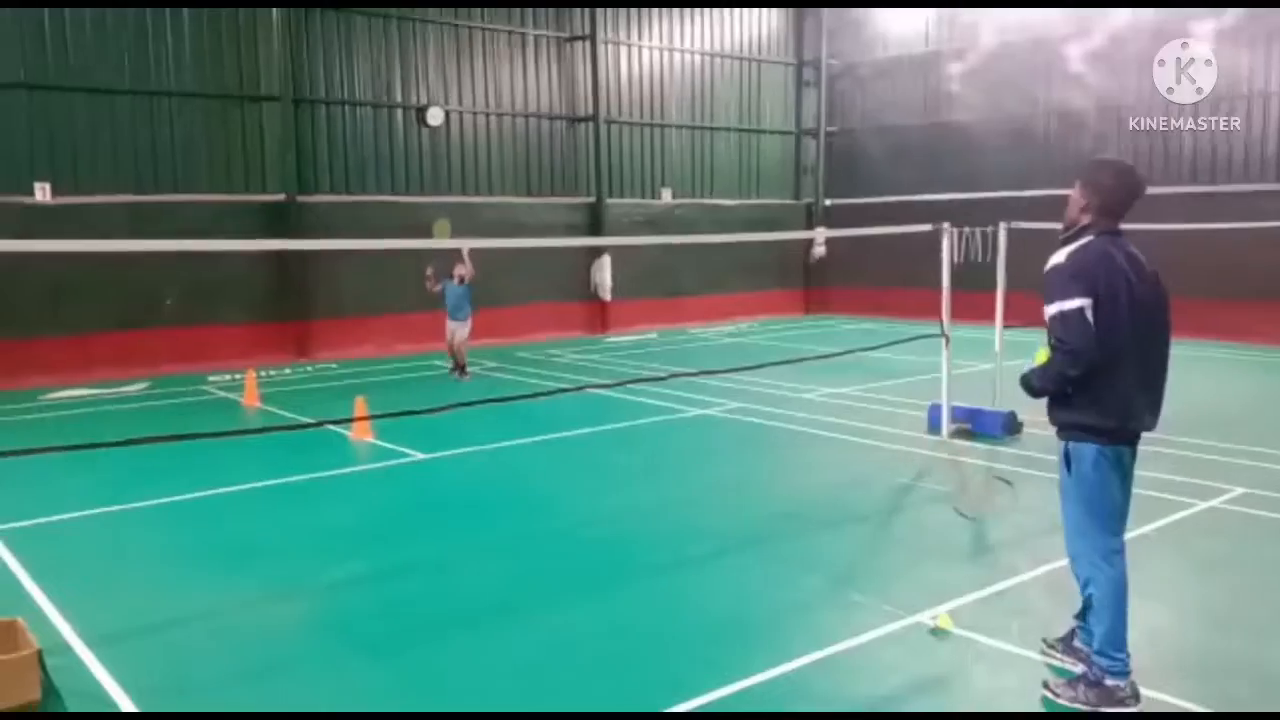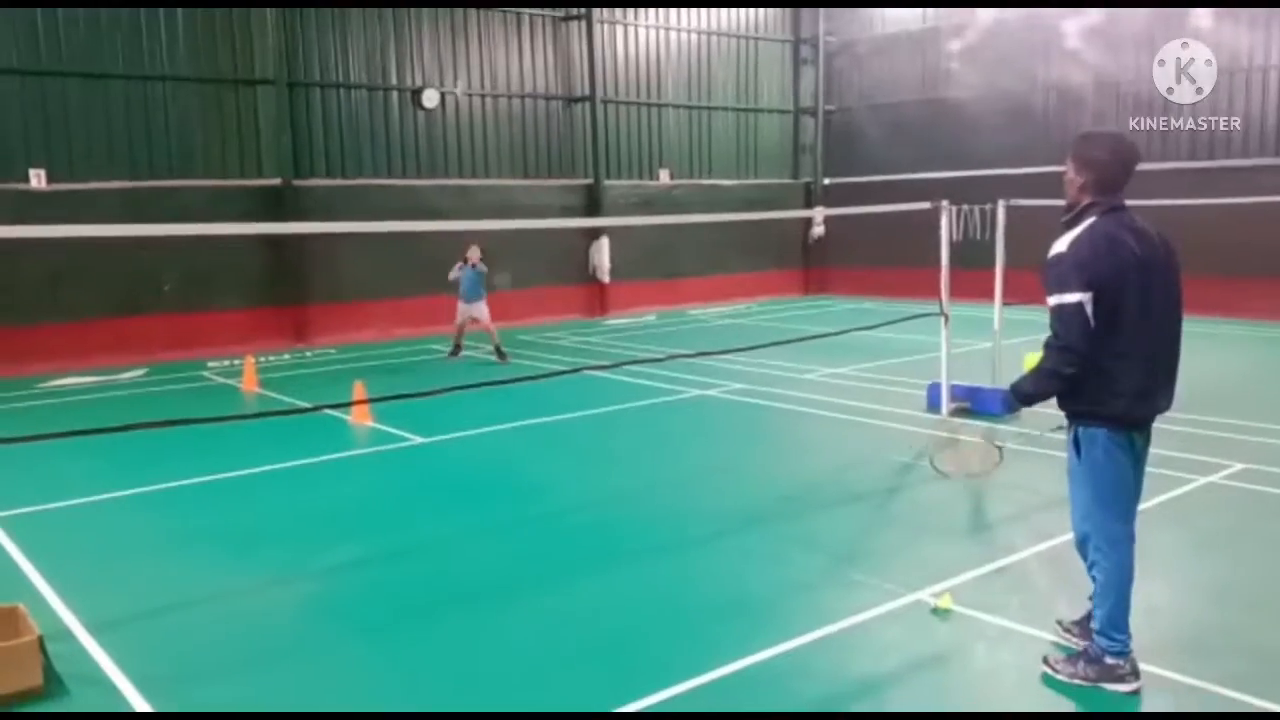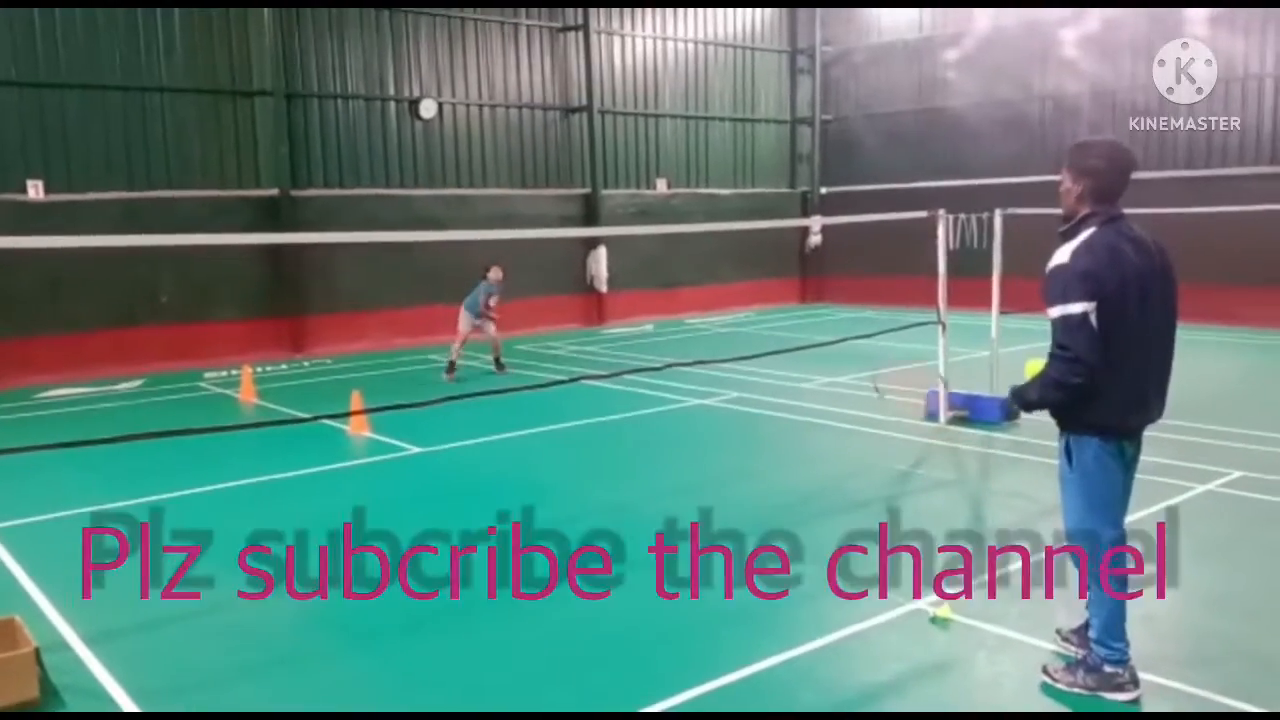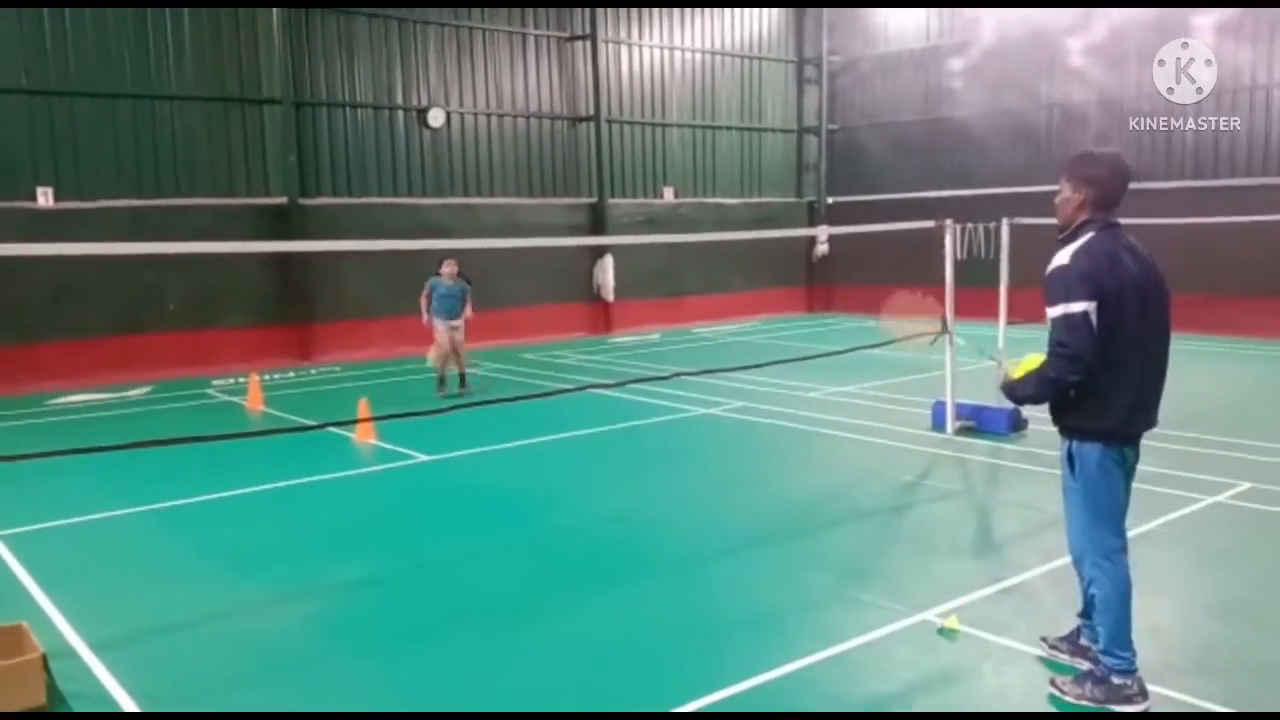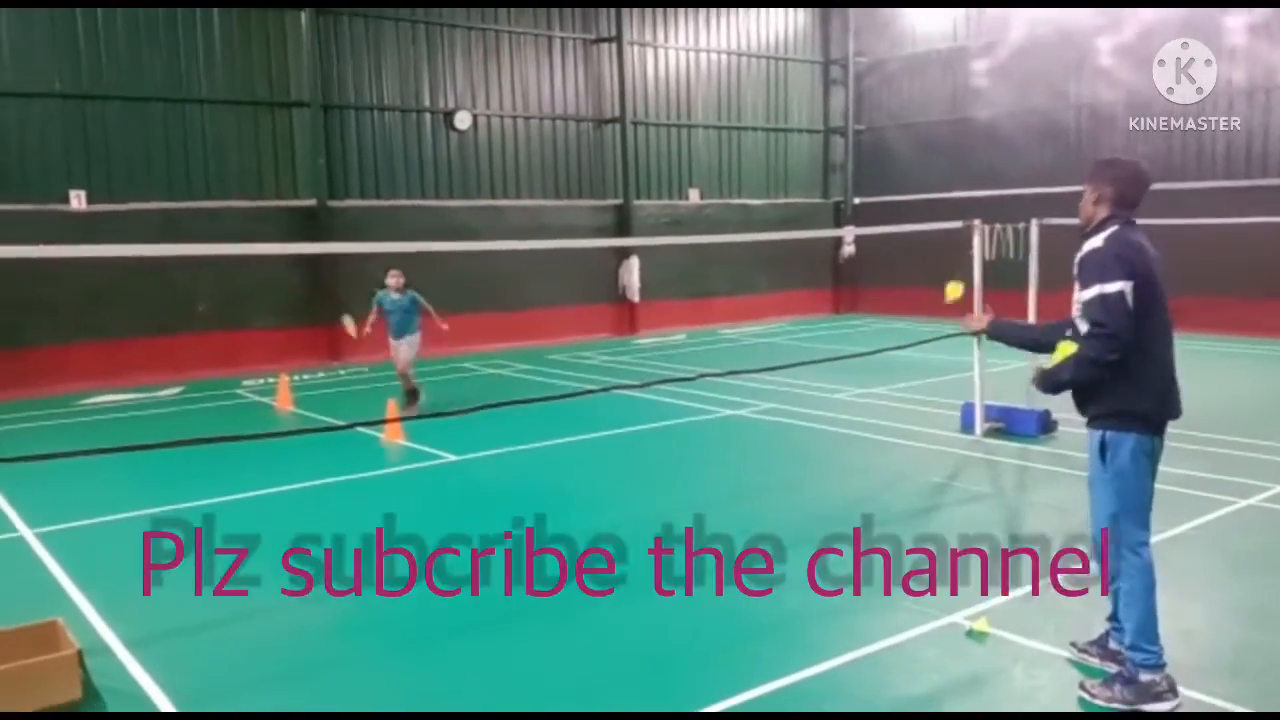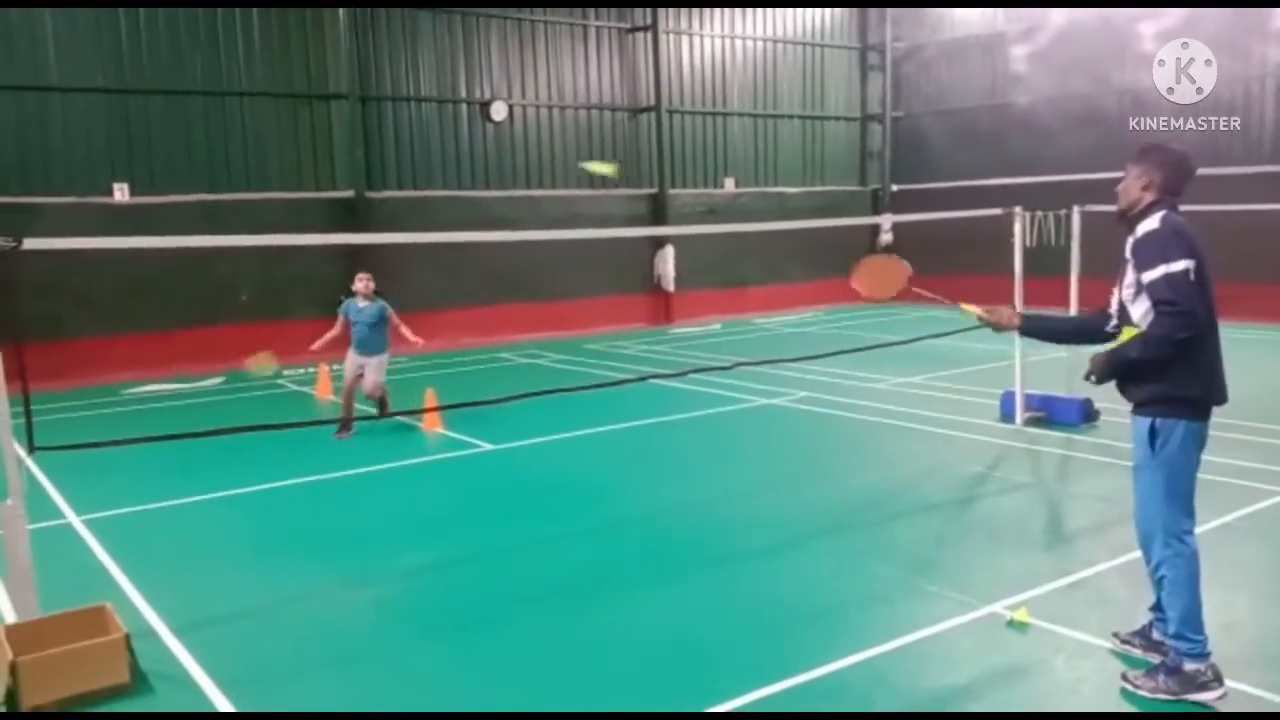
dt=0.5s
person 1, frame 1
left shoulder: (1071, 264)
right shoulder: (1139, 265)
left elbow: (1074, 354)
right elbow: (1144, 347)
left wrist: (1034, 380)
left hip: (1090, 427)
right hip: (1126, 422)
left knee: (1095, 546)
right knee: (1100, 540)
left ankle: (1111, 678)
right ankle: (1088, 638)
person 1, frame 2
left shoulder: (1075, 249)
right shoulder: (1152, 240)
left elbow: (1070, 348)
right elbow: (1157, 327)
left wrist: (1026, 389)
left hip: (1100, 412)
right hip: (1141, 404)
left knee: (1100, 529)
right knee: (1113, 524)
left ankle: (1111, 655)
right ankle: (1101, 620)
person 1, frame 3
left shoulder: (1076, 260)
right shoulder: (1147, 249)
left elbow: (1074, 360)
right elbow: (1150, 337)
left wrist: (1029, 395)
left hip: (1092, 422)
right hip: (1132, 413)
left knee: (1093, 538)
right knee: (1103, 532)
left ankle: (1110, 665)
right ankle: (1099, 628)
person 1, frame 4
left shoulder: (1074, 264)
right shoulder: (1137, 256)
left elbow: (1071, 361)
right elbow: (1132, 344)
left wrist: (1020, 388)
left hip: (1094, 428)
right hip: (1129, 417)
left knee: (1099, 546)
right knee: (1098, 540)
left ankle: (1118, 676)
right ankle: (1093, 636)
person 1, frame 5
left shoulder: (1104, 251)
right shoulder: (1131, 249)
left elbow: (1105, 343)
right elbow: (1073, 333)
left wrist: (1052, 378)
right wrist: (995, 327)
left hip: (1122, 417)
right hip: (1139, 411)
left knee: (1120, 540)
right knee: (1120, 535)
left ankle: (1147, 674)
right ankle: (1123, 637)
person 1, frame 6
left shoulder: (1159, 234)
right shoulder: (1152, 238)
left elbow: (1178, 322)
right elbow: (1112, 323)
left wrist: (1115, 361)
right wrist: (1025, 322)
left hip: (1170, 405)
right hip: (1167, 402)
left knee: (1166, 529)
right knee: (1159, 525)
left ankle: (1192, 664)
right ankle: (1167, 627)
